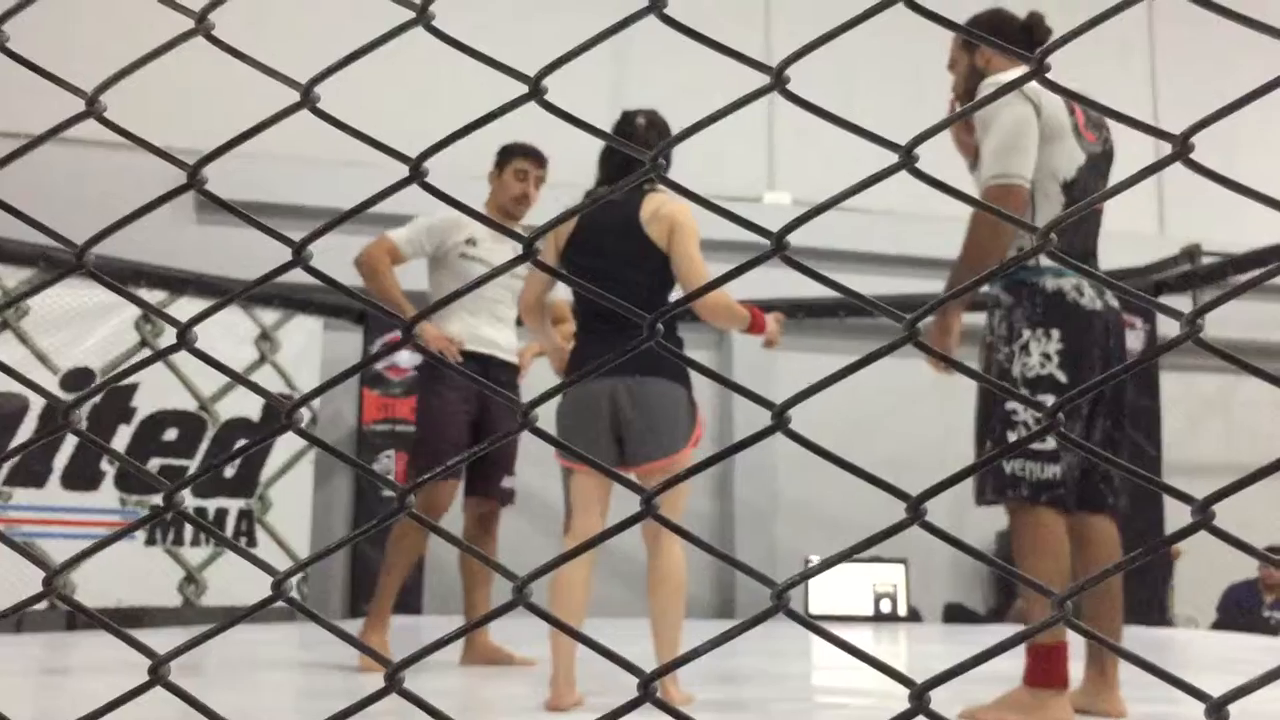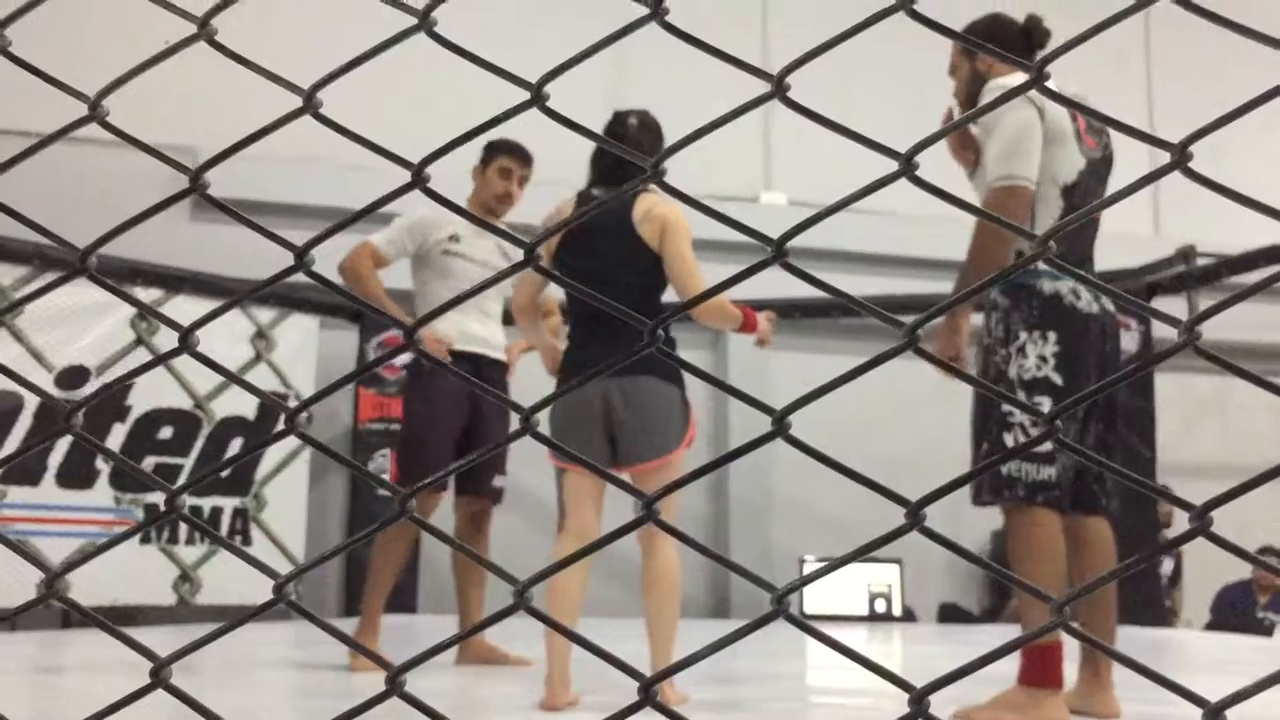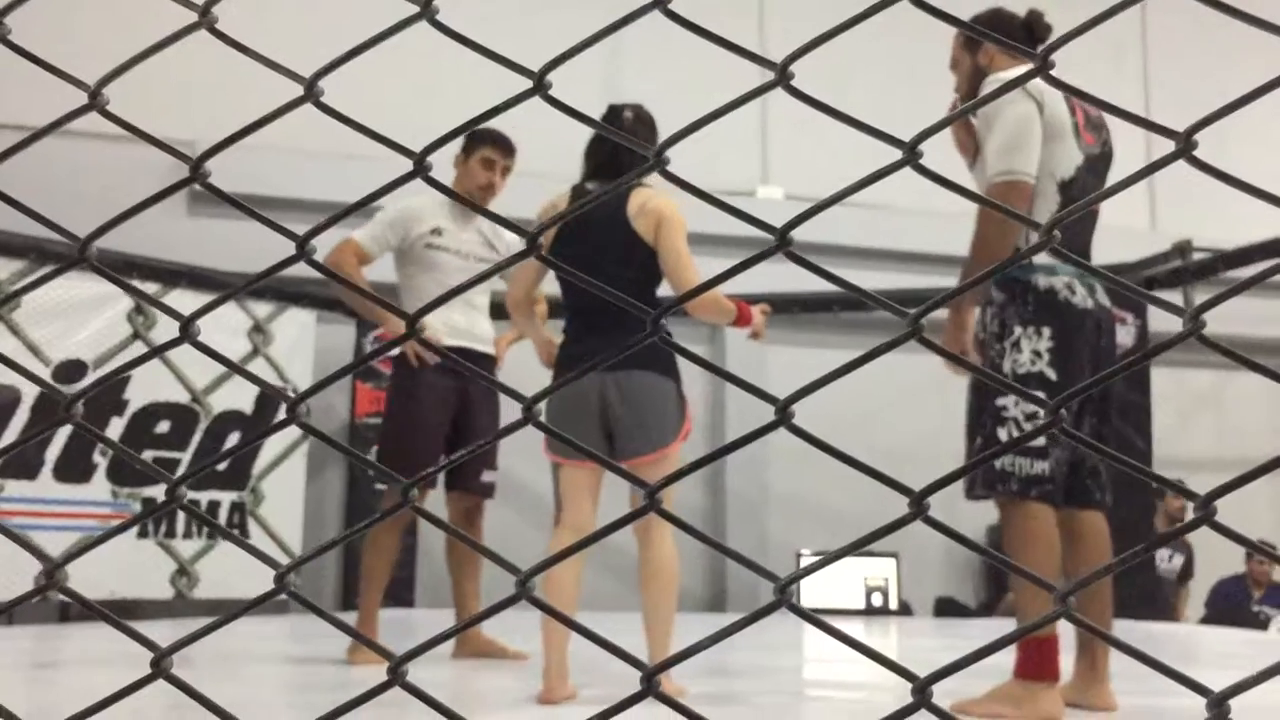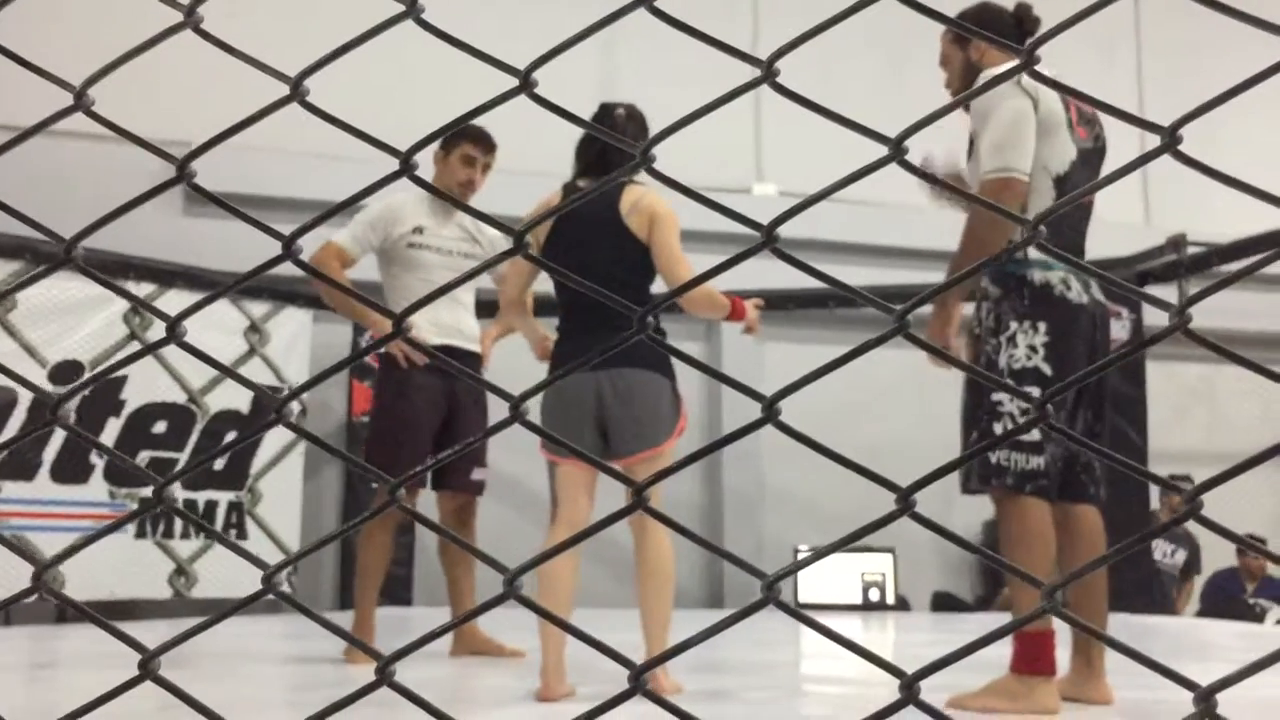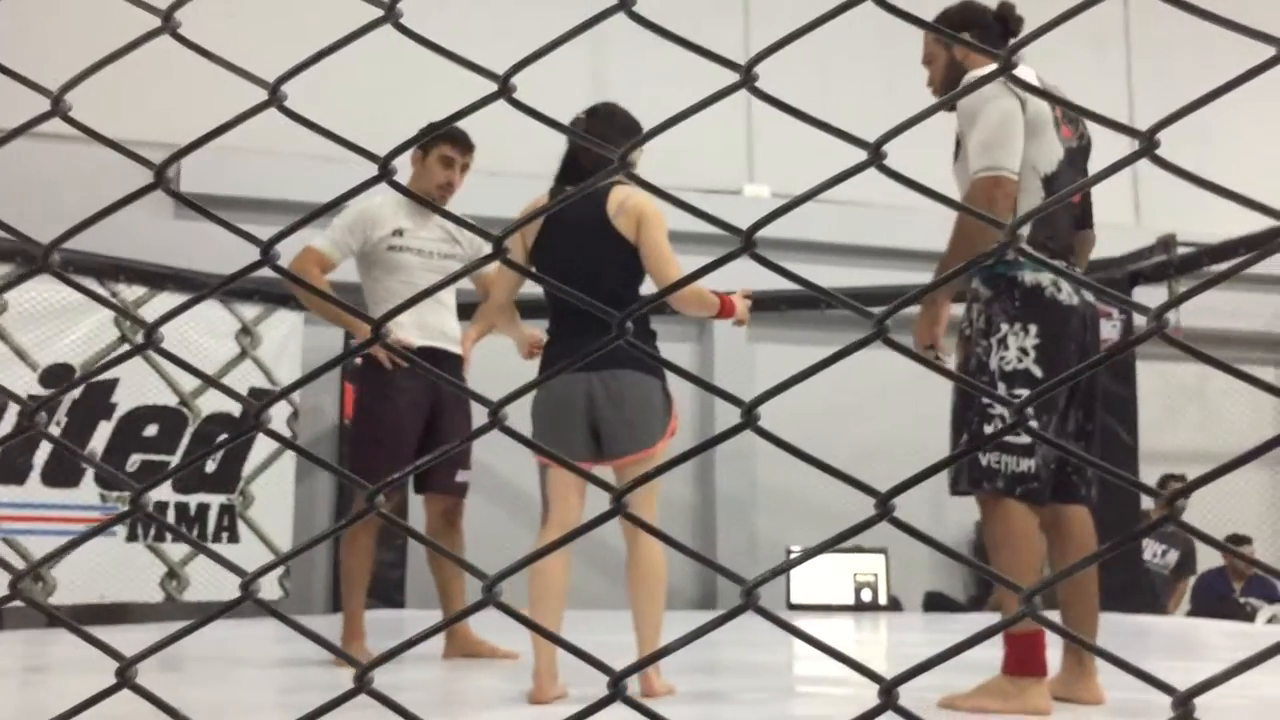
dt=0.2s
person 1, frame 1
left shoulder: (1005, 92)
right shoulder: (1081, 114)
left elbow: (1004, 206)
left wrist: (949, 304)
right wrist: (976, 154)
left hip: (1040, 306)
right hip: (1093, 308)
left knee: (1033, 492)
right knee: (1088, 497)
person 1, frame 2
left shoulder: (1009, 96)
right shoulder: (1081, 119)
left elbow: (1010, 209)
left wrist: (957, 308)
right wrist: (973, 164)
left hip: (1037, 310)
right hip: (1088, 311)
left knee: (1029, 492)
right knee: (1082, 498)
person 1, frame 3
left shoulder: (1009, 90)
right shoulder: (1082, 112)
left elbow: (1010, 203)
left wrist: (963, 303)
right wrist: (975, 154)
left hip: (1033, 302)
right hip: (1085, 306)
left knee: (1022, 486)
right knee: (1078, 494)
person 1, frame 4
left shoulder: (1003, 87)
right shoulder: (1076, 109)
left elbow: (1005, 198)
left wrist: (949, 297)
right wrist: (969, 192)
left hip: (1026, 299)
right hip: (1079, 301)
left knee: (1017, 481)
right knee: (1073, 488)
person 1, frame 5
left shoulder: (989, 87)
right shoulder: (1057, 108)
left elbow: (993, 198)
left wrist: (937, 296)
left hip: (1017, 301)
right hip: (1069, 304)
left knee: (1003, 484)
right knee: (1063, 490)
person 2, frame 1
left shoulder: (570, 215)
right shoulder: (670, 210)
left elbow: (529, 305)
right elbow: (706, 303)
left wrist: (554, 347)
right wrist: (761, 322)
left hip: (588, 382)
right hip: (655, 381)
left knee: (581, 531)
right knee: (664, 532)
left ankle: (562, 681)
right ankle: (668, 680)
person 2, frame 2
left shoulder: (562, 214)
right shoulder: (661, 210)
left elbow: (521, 305)
right elbow: (698, 304)
left wrist: (546, 346)
right wrist: (752, 321)
left hip: (581, 382)
right hip: (648, 381)
left knee: (575, 531)
right knee: (658, 532)
left ankle: (557, 681)
right ankle: (663, 679)
person 2, frame 3
left shoulder: (556, 209)
right shoulder: (655, 206)
left elbow: (517, 301)
right elbow: (693, 297)
left wrist: (542, 341)
right wrist: (747, 316)
left hip: (577, 376)
right hip: (645, 375)
left knee: (572, 525)
right knee: (655, 525)
left ankle: (555, 674)
right ankle: (661, 671)
person 2, frame 4
left shoulder: (549, 207)
right shoulder: (648, 202)
left elbow: (510, 299)
right elbow: (688, 294)
left wrist: (536, 337)
right wrist: (740, 310)
left hip: (571, 375)
right hip: (640, 372)
left knee: (567, 522)
right knee: (651, 522)
left ankle: (553, 671)
right ankle: (659, 668)
person 2, frame 5
left shoulder: (537, 210)
right shoulder: (635, 203)
left elbow: (497, 303)
right elbow: (676, 292)
left wrist: (521, 336)
right wrist: (729, 305)
left hip: (562, 376)
right hip: (630, 374)
left knee: (558, 523)
right knee: (642, 523)
left ankle: (544, 673)
right ankle: (649, 670)
person 3, frame 1
right shoulder: (451, 225)
right elbow: (371, 258)
left wrist: (533, 351)
right wrist: (418, 325)
left hip: (502, 379)
right hip: (452, 368)
left knee: (485, 510)
right knee: (434, 495)
left ankle: (477, 640)
right ankle: (376, 623)
person 3, frame 2
left shoulder: (516, 250)
right shoulder: (433, 222)
left elbow: (550, 314)
right elbow: (354, 264)
left wrist: (521, 347)
right wrist: (407, 326)
left hip: (491, 376)
right hip: (440, 367)
left knee: (476, 509)
right knee: (421, 499)
left ankle: (472, 639)
right ankle: (367, 632)
person 3, frame 3
left shoulder: (503, 239)
right shoulder: (414, 213)
right elbow: (339, 262)
left wrist: (507, 340)
right wrist: (392, 323)
left hip: (480, 371)
right hip: (426, 363)
left knee: (469, 505)
right knee: (403, 499)
left ankle: (469, 633)
right ankle: (365, 632)
person 3, frame 4
left shoulder: (486, 233)
right shoulder: (395, 212)
right elbow: (321, 265)
left wrist: (492, 335)
right wrist: (378, 324)
left hip: (467, 369)
right hip: (412, 363)
left knee: (460, 503)
right knee: (393, 500)
left ankle: (466, 630)
right ankle: (362, 633)
person 3, frame 5
left shoulder: (464, 232)
right shoulder: (372, 213)
right elbow: (302, 271)
right wrist: (361, 329)
left hip: (449, 369)
right hip: (394, 365)
left knee: (447, 506)
right knee: (373, 503)
left ankle: (458, 632)
right ankle: (352, 637)
